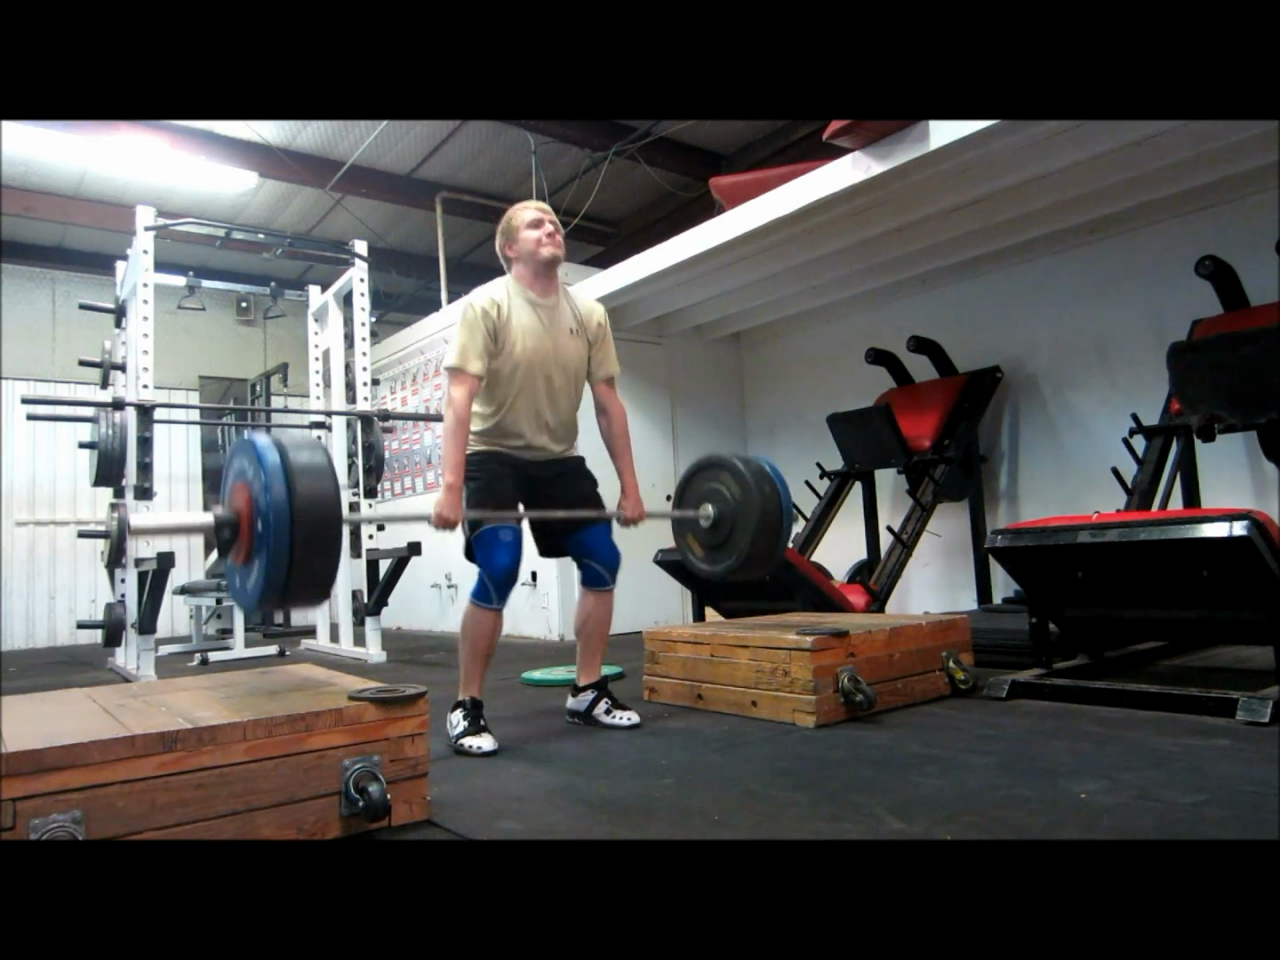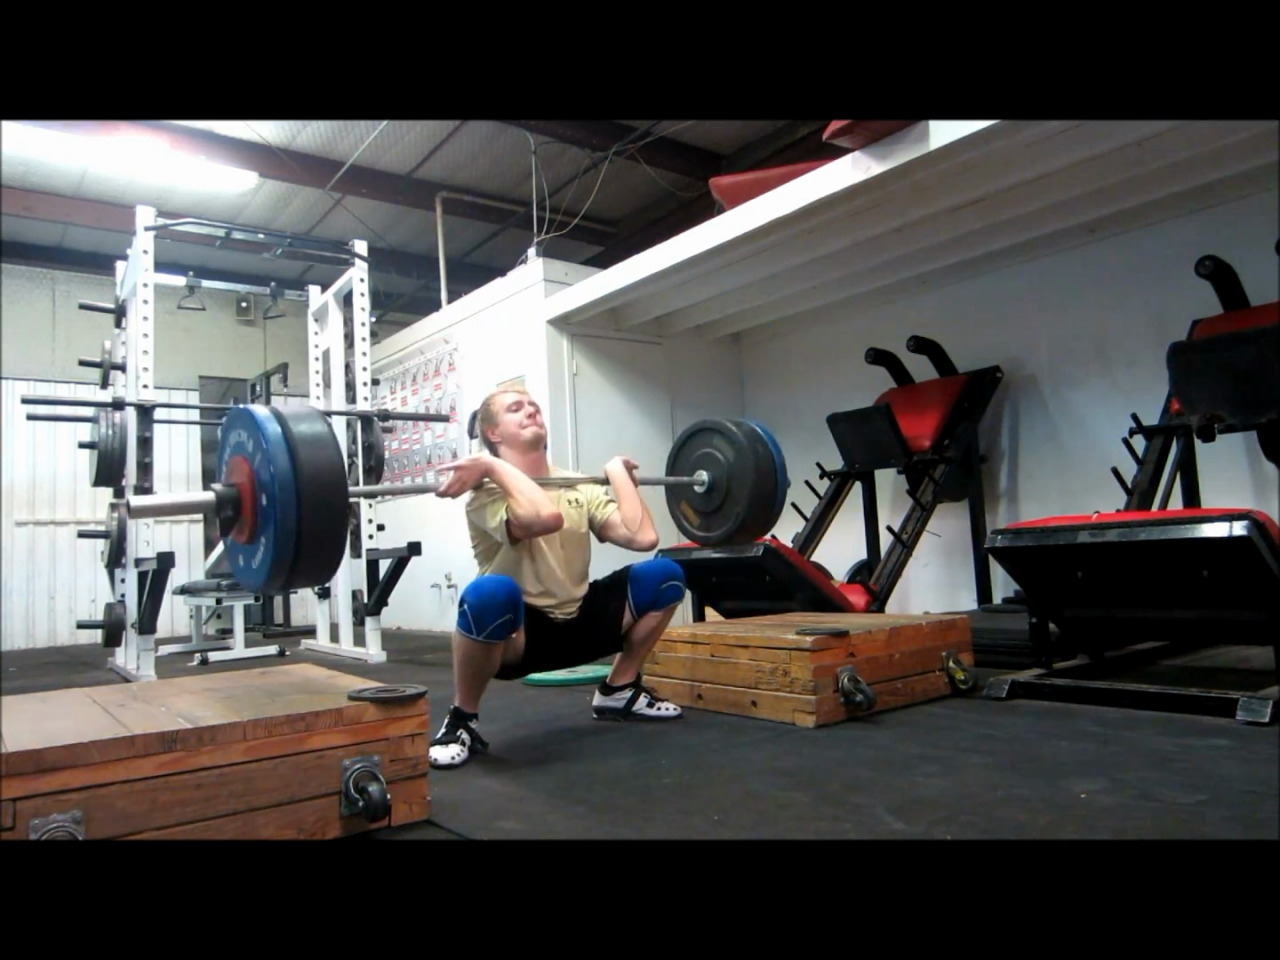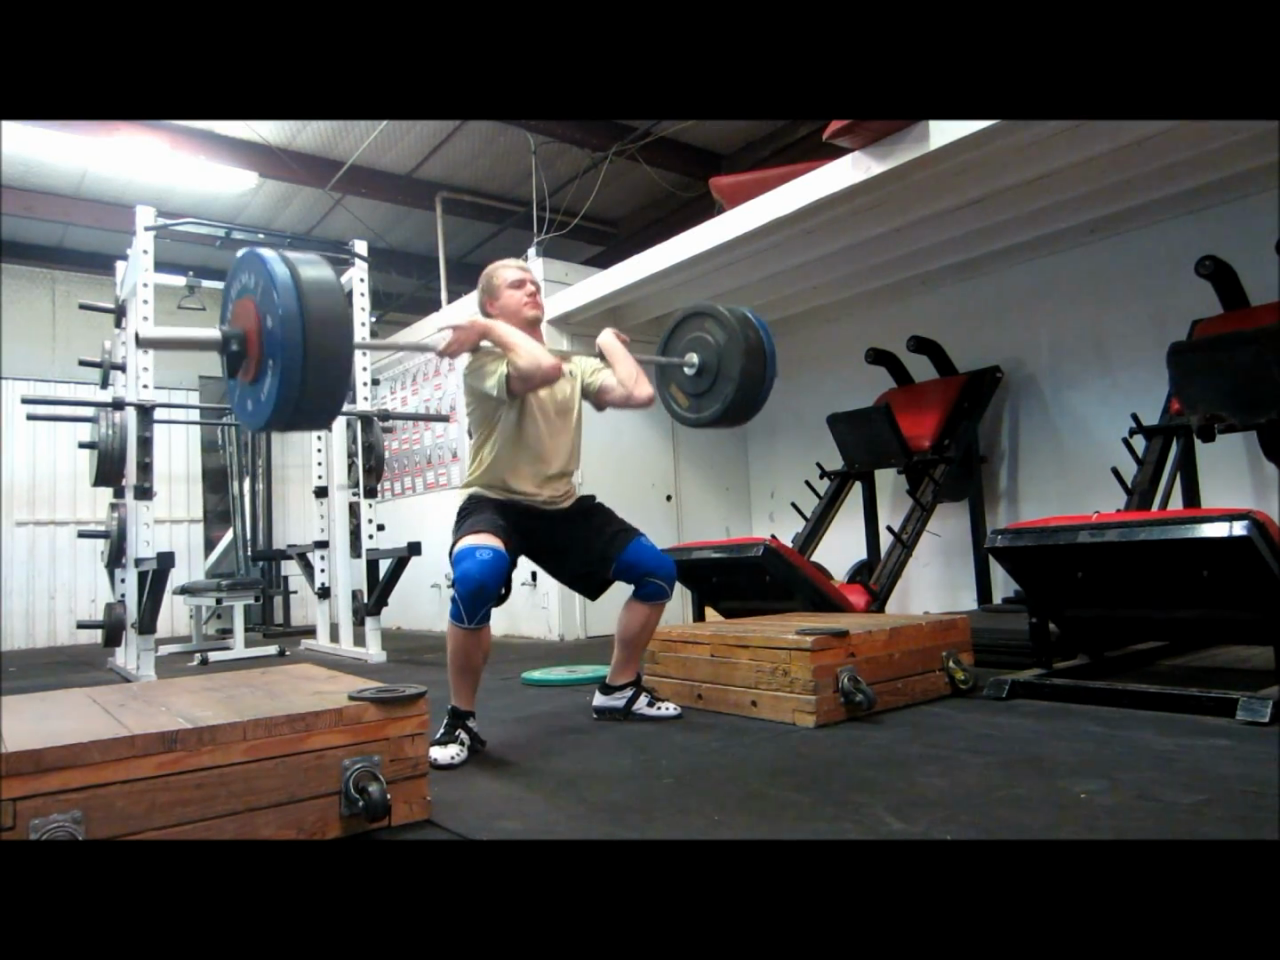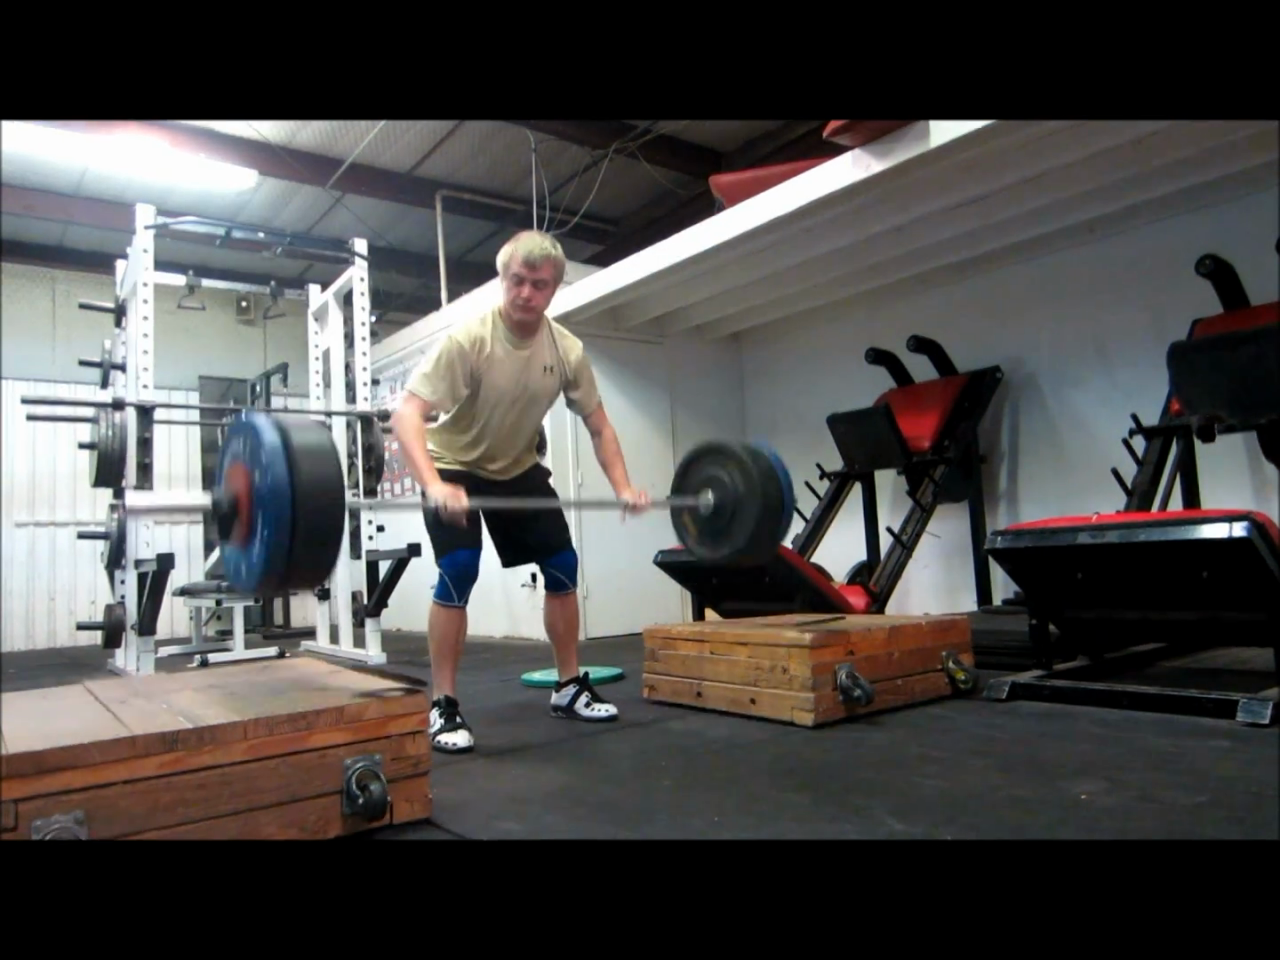
dt=1s
person 1, frame 1
left shoulder: (589, 315)
right shoulder: (486, 306)
left elbow: (609, 405)
right elbow: (460, 399)
left wrist: (629, 488)
right wrist: (451, 487)
left hip: (557, 458)
right hip: (493, 456)
left knee: (601, 560)
right knee: (499, 567)
left ankle: (588, 692)
right ankle: (466, 708)
person 1, frame 2
left shoulder: (582, 488)
right shoulder: (489, 496)
left elbow: (643, 537)
right elbow: (546, 516)
left wrist: (618, 473)
right wrist: (493, 464)
left hip: (575, 619)
right hip: (515, 627)
left knee: (666, 575)
right knee: (489, 592)
left ankle: (618, 690)
right ankle: (461, 721)
person 1, frame 3
left shoulder: (576, 364)
right shoulder: (487, 362)
left elbow: (639, 393)
right elbow: (544, 368)
left wrist: (610, 344)
right wrist: (489, 328)
left hip: (562, 505)
right hip: (495, 504)
left knee: (657, 570)
right knee: (476, 579)
left ankle: (619, 689)
right ankle: (460, 721)
person 1, frame 4
left shoulder: (567, 349)
right shoulder: (467, 337)
left elbow: (598, 425)
right elbow: (407, 412)
left wrist: (623, 487)
right wrist: (432, 483)
left hip: (520, 470)
right hip: (456, 472)
left knee: (564, 568)
right knee: (458, 573)
left ankle: (569, 687)
right ankle: (444, 708)
